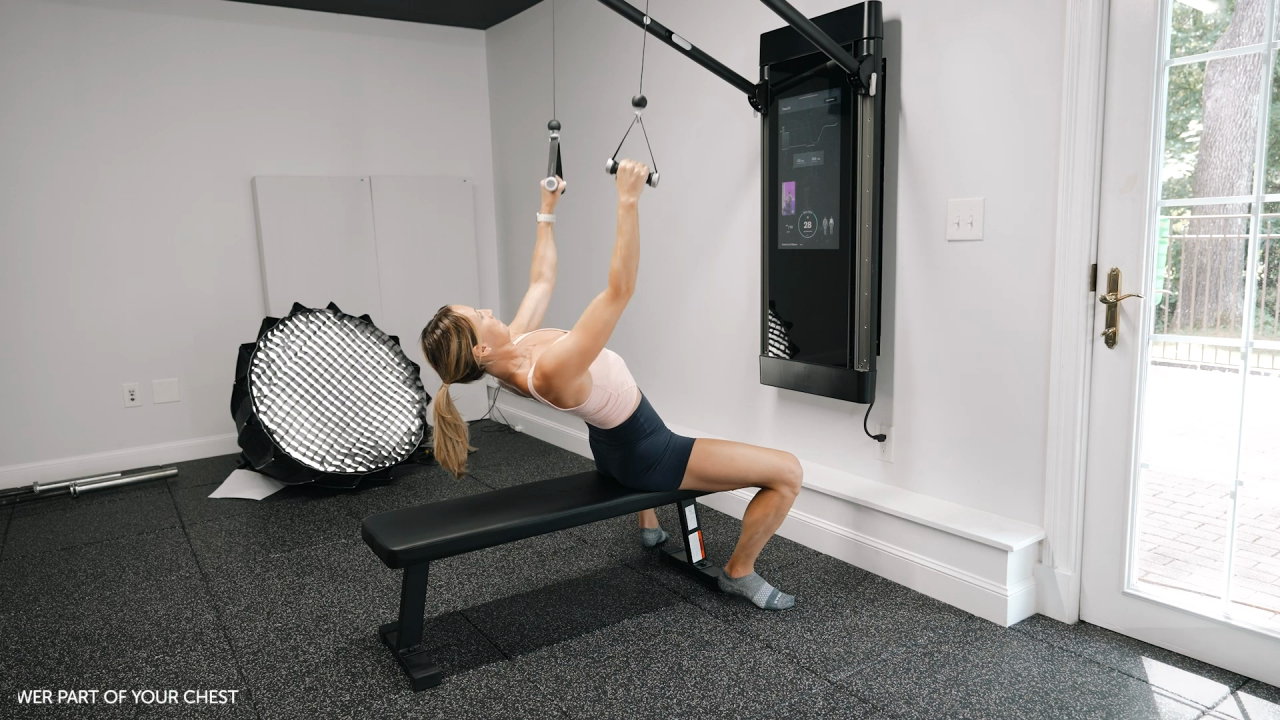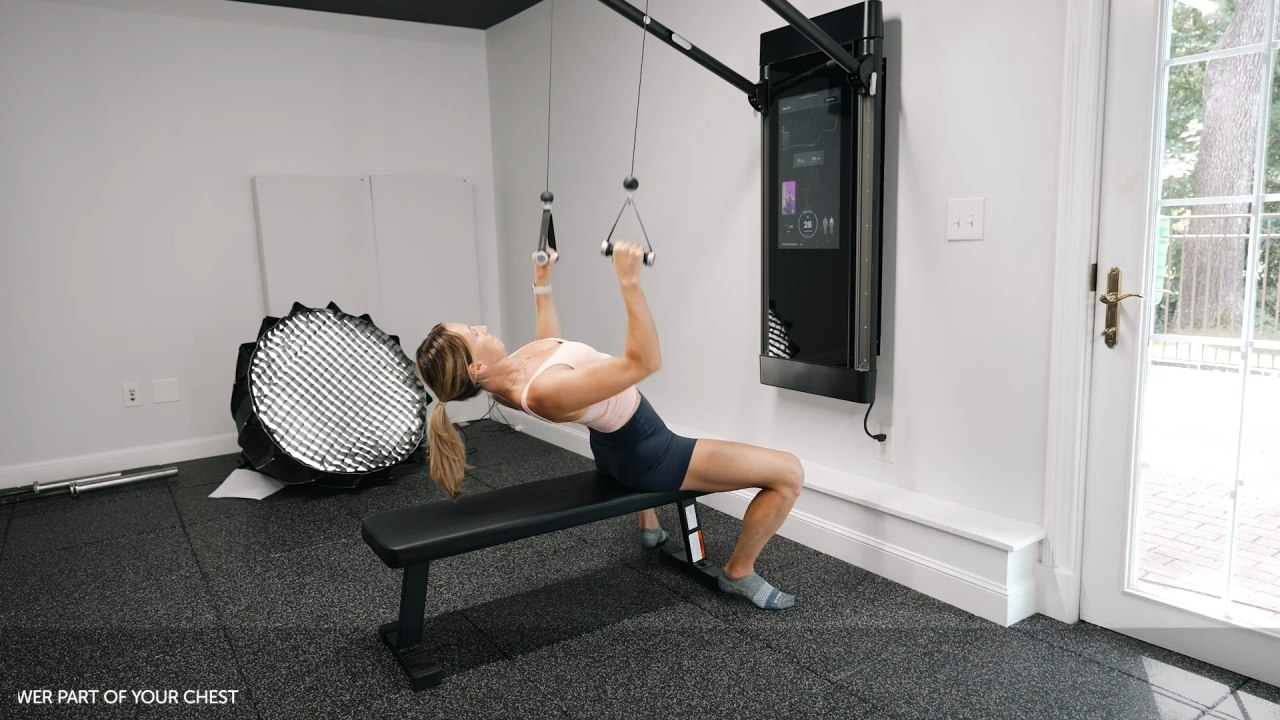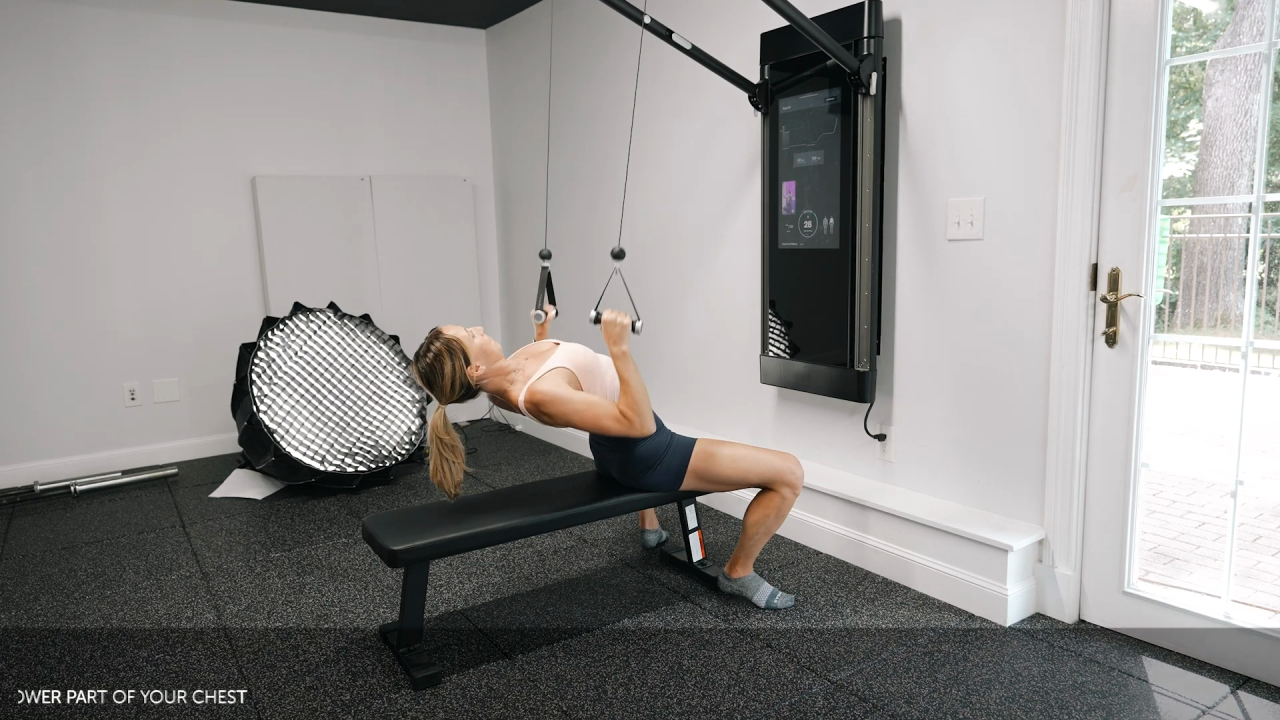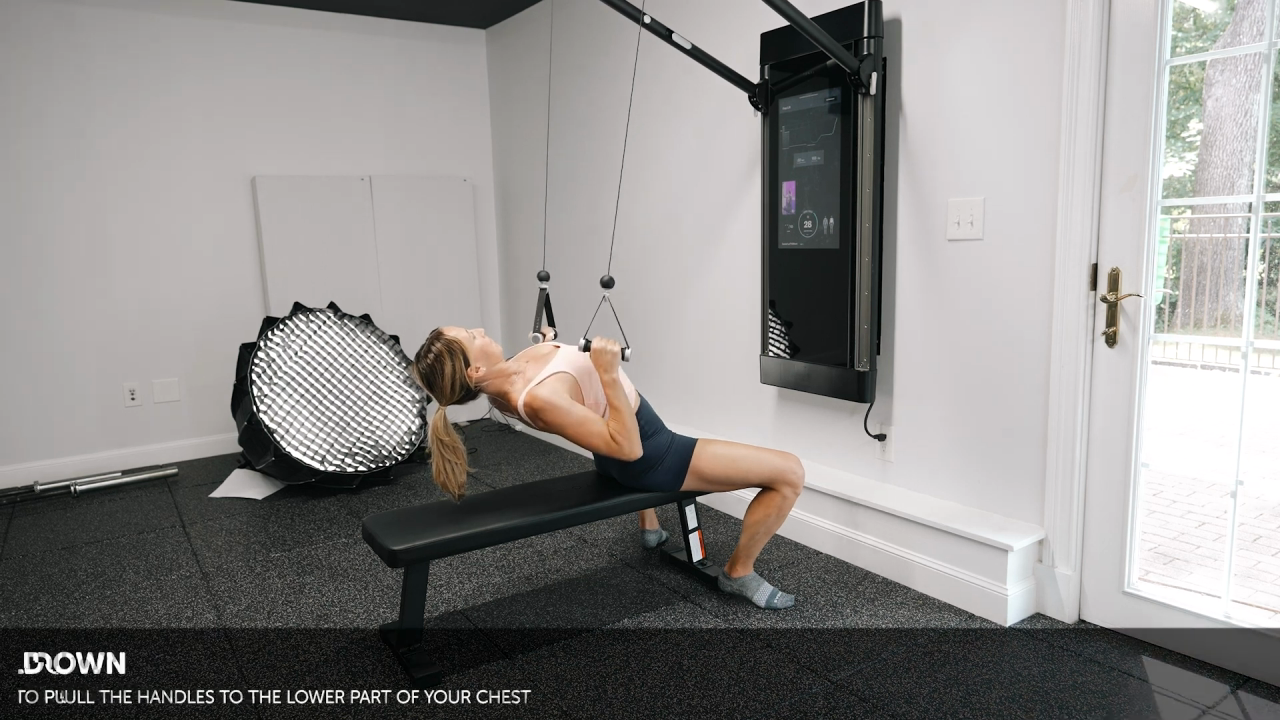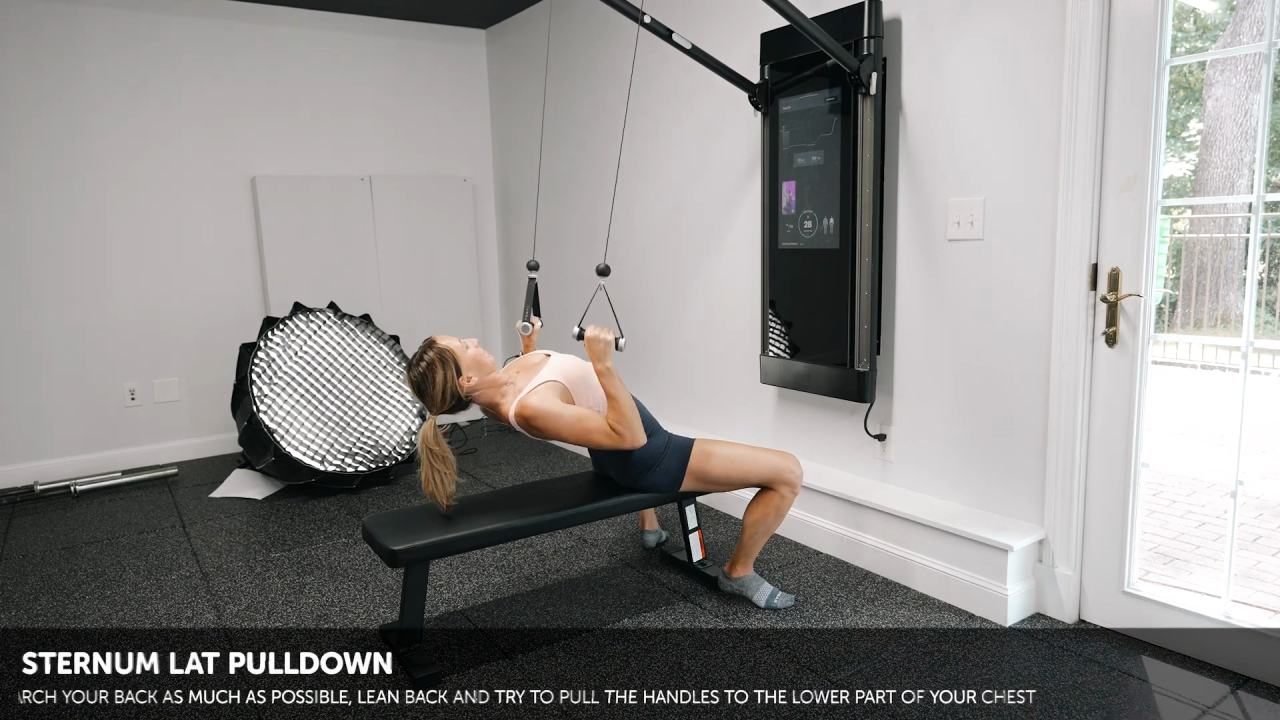
dt=0.4s
person 1, frame 1
left shoulder: (512, 349)
right shoulder: (549, 372)
left elbow: (542, 281)
right elbow: (620, 291)
left wrist: (547, 210)
right wrist: (627, 202)
left hip: (616, 444)
right hip: (644, 454)
right knee: (788, 472)
left ankle: (649, 525)
right ankle: (739, 574)
person 1, frame 2
left shoulder: (508, 374)
right shoulder: (544, 390)
left elbow: (547, 342)
right elbow: (646, 363)
left wrist: (542, 282)
right wrist: (629, 281)
left hip: (617, 445)
right hip: (646, 454)
right knee: (789, 473)
left ankle: (649, 525)
right ankle: (739, 574)
person 1, frame 3
left shoulder: (505, 378)
right shoulder: (540, 394)
right elbow: (642, 425)
left wrist: (542, 331)
right wrist: (619, 347)
left hip: (614, 448)
right hip: (646, 456)
right knee: (789, 473)
left ankle: (649, 526)
right ankle: (738, 574)
person 1, frame 4
left shoulder: (505, 381)
right shoulder: (538, 398)
right elbow: (629, 447)
left wrist: (542, 347)
right wrist: (607, 373)
left hip: (614, 452)
right hip: (649, 454)
right knee: (790, 472)
left ankle: (650, 527)
right ankle: (738, 573)
person 1, frame 5
left shoulder: (498, 390)
right shoulder: (529, 409)
right elbow: (631, 435)
left wrist: (529, 347)
right wrist: (602, 363)
left hip: (613, 453)
right hip: (644, 459)
right knee: (788, 471)
left ankle: (650, 527)
right ankle: (739, 573)
